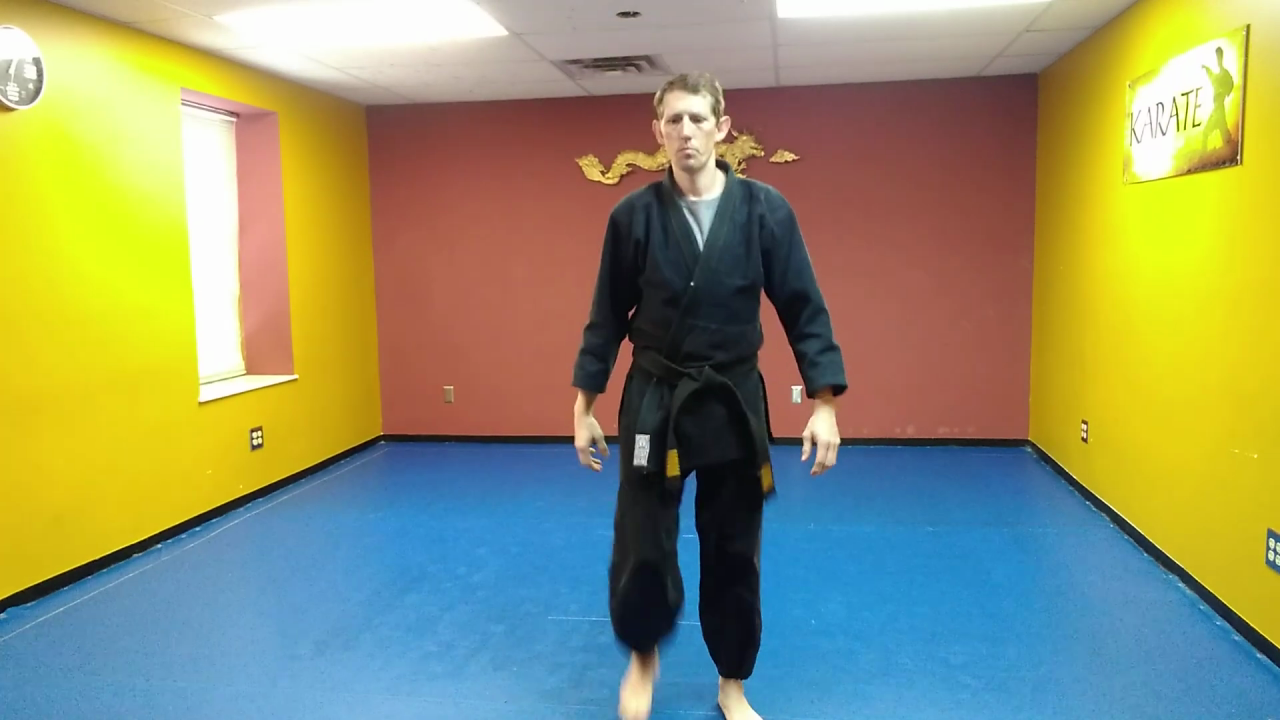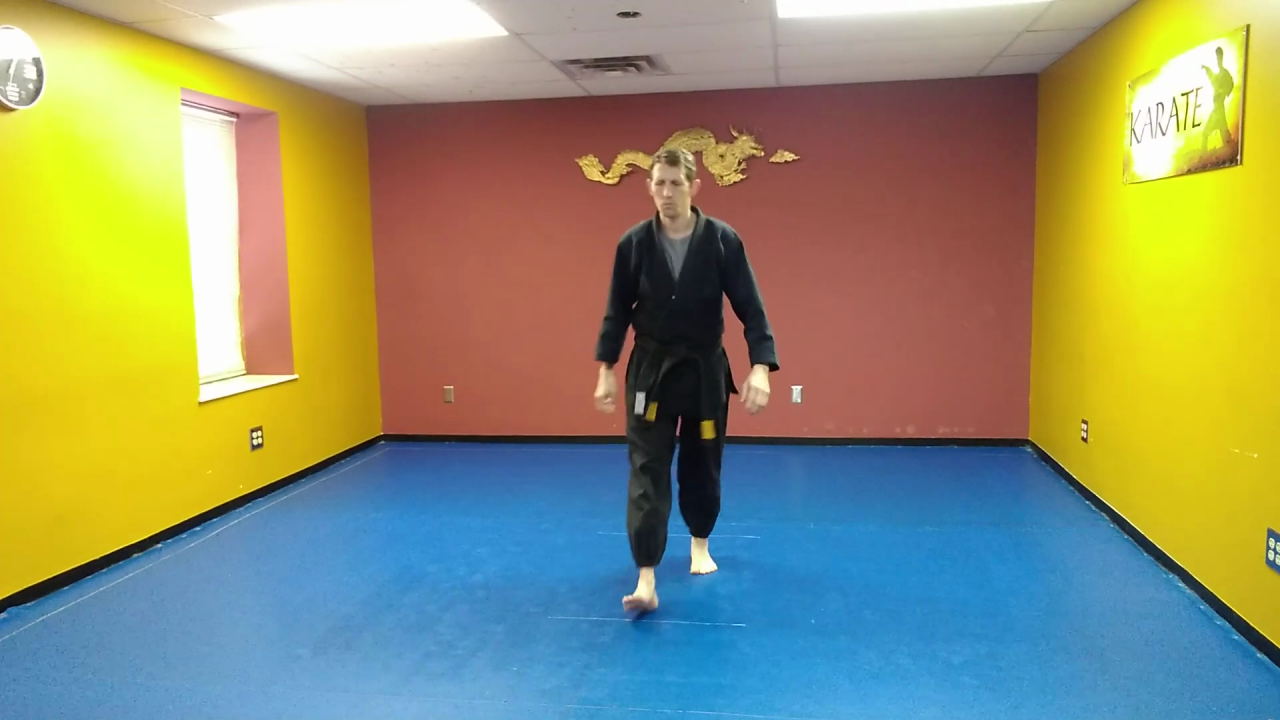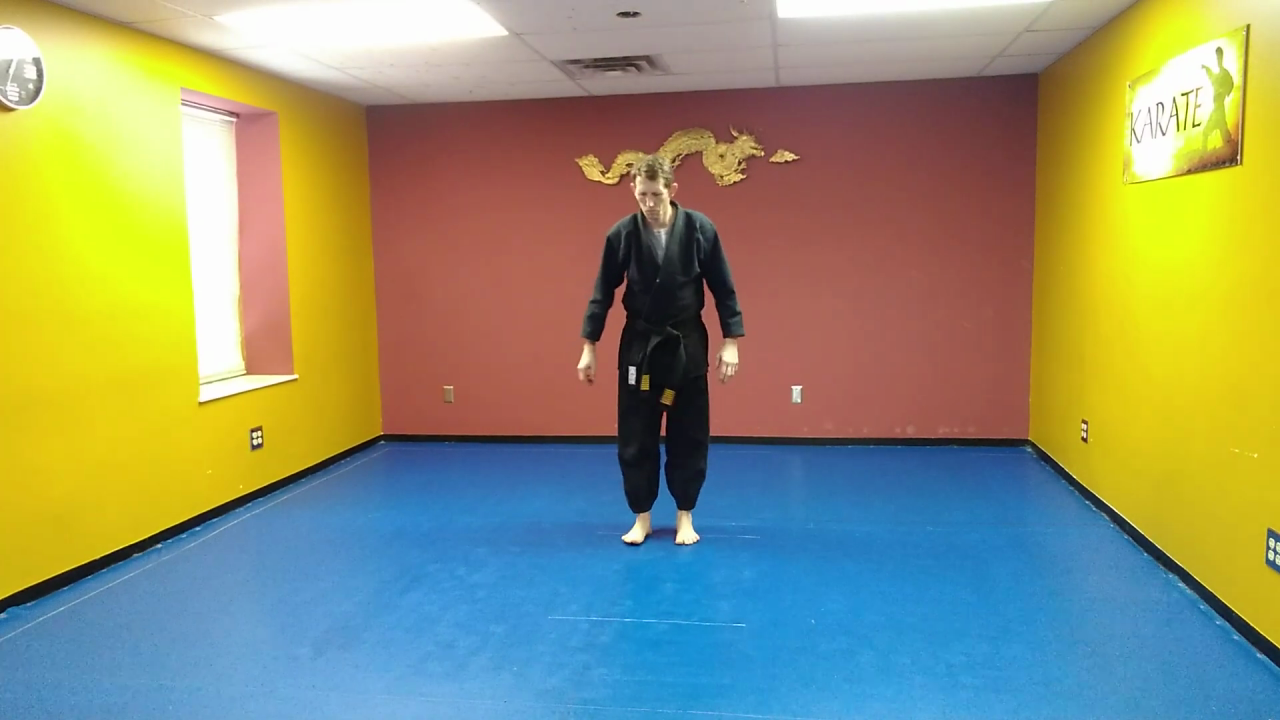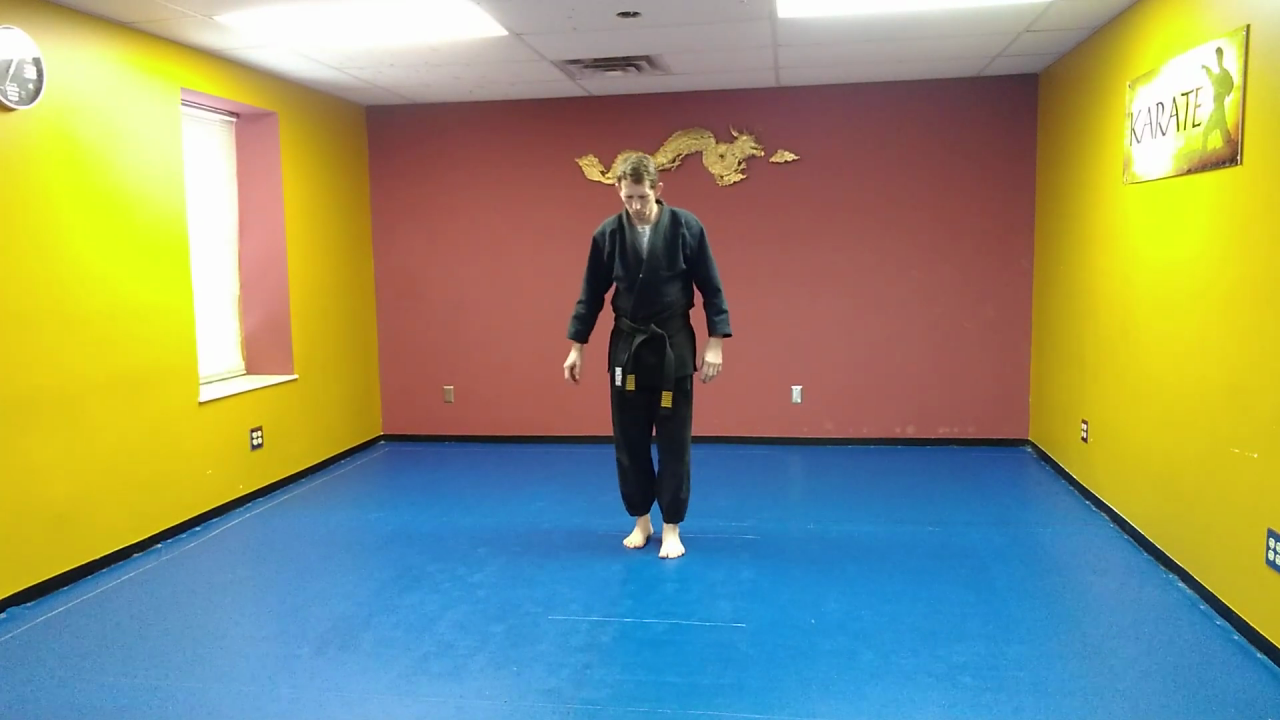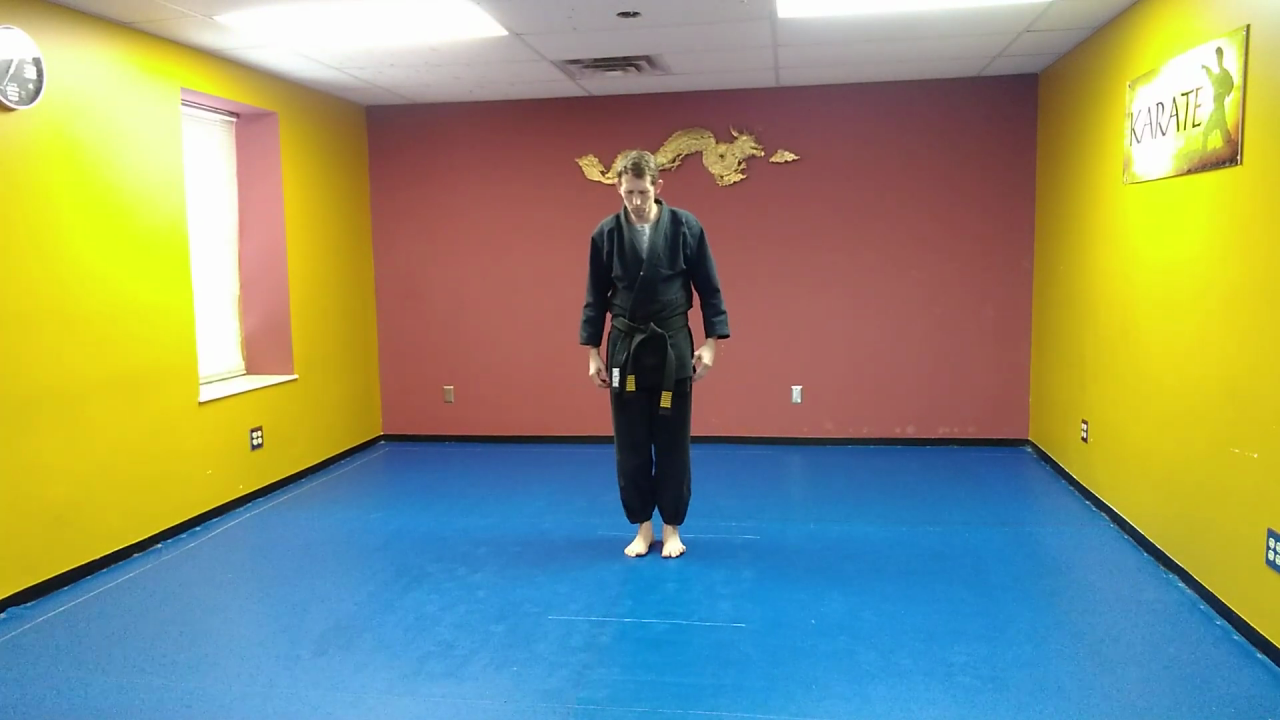
dt=1s
person 1, frame 1
left shoulder: (765, 209)
right shoulder: (633, 215)
left elbow: (803, 310)
right elbow: (606, 316)
left wrist: (823, 402)
right wrist: (584, 407)
left hip: (734, 400)
right hip: (654, 399)
left knee: (734, 555)
right knee: (643, 550)
right ankle: (643, 659)
person 1, frame 2
left shoulder: (722, 240)
right shoulder: (634, 243)
left elbow: (750, 309)
right elbow: (617, 310)
left wrist: (760, 369)
right wrist: (606, 371)
left hip: (705, 367)
right hip: (651, 367)
left knee: (702, 467)
right knee: (647, 469)
left ankle: (700, 542)
right ankle: (646, 578)
person 1, frame 3
left shoulder: (700, 229)
right shoulder: (621, 234)
left elbow: (723, 289)
right elbow: (603, 292)
left wrist: (731, 341)
right wrist: (589, 346)
left hip: (687, 343)
right hip: (640, 344)
left knee: (690, 437)
right knee: (636, 437)
left ankle: (684, 515)
right ankle: (642, 517)
person 1, frame 4
left shoulder: (686, 226)
right shoulder: (608, 233)
left elbow: (711, 288)
right elbow: (592, 293)
left wrist: (715, 341)
right wrist: (576, 346)
left hip: (674, 345)
right hip: (627, 344)
left knee: (674, 440)
right knee: (630, 440)
left ankle: (671, 528)
right ankle: (642, 520)
person 1, frame 5
left shoulder: (685, 226)
right shoulder: (606, 233)
left elbow: (708, 288)
right elbow: (596, 296)
left wrist: (710, 342)
right wrist: (593, 352)
left hip: (673, 345)
right hip: (626, 345)
left knee: (673, 443)
right knee: (631, 444)
left ankle: (671, 528)
right ankle: (643, 526)
